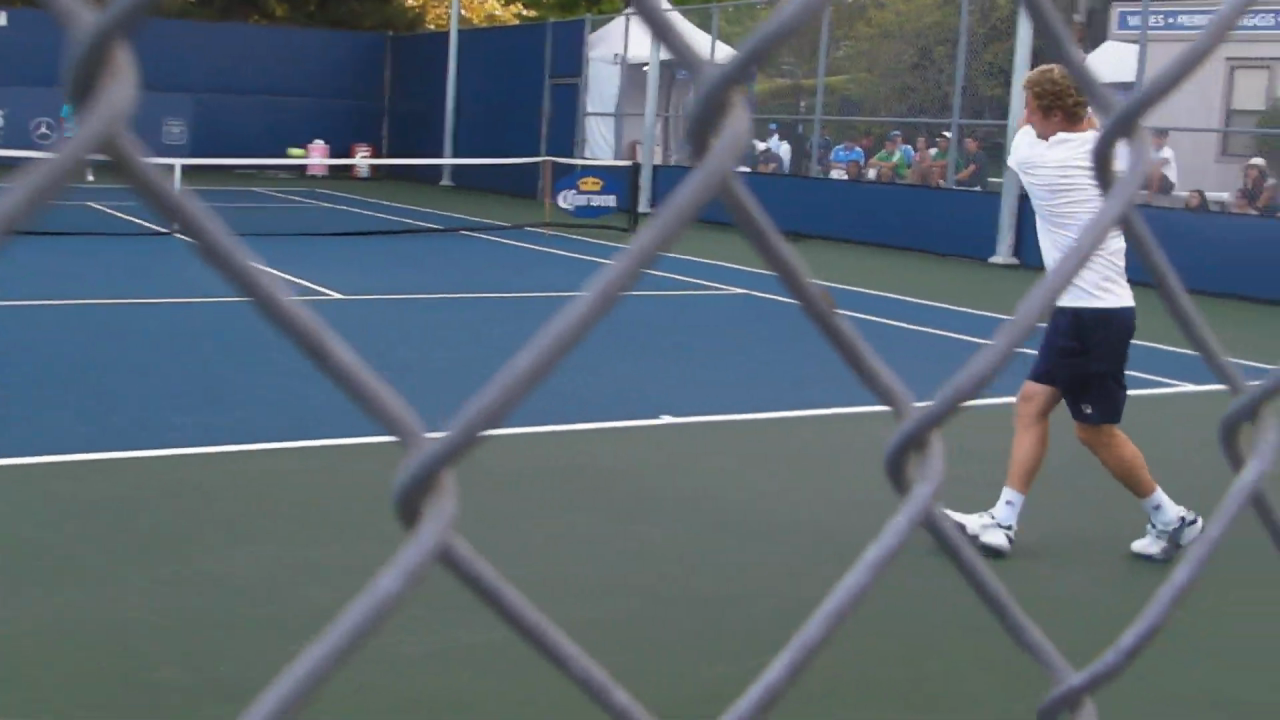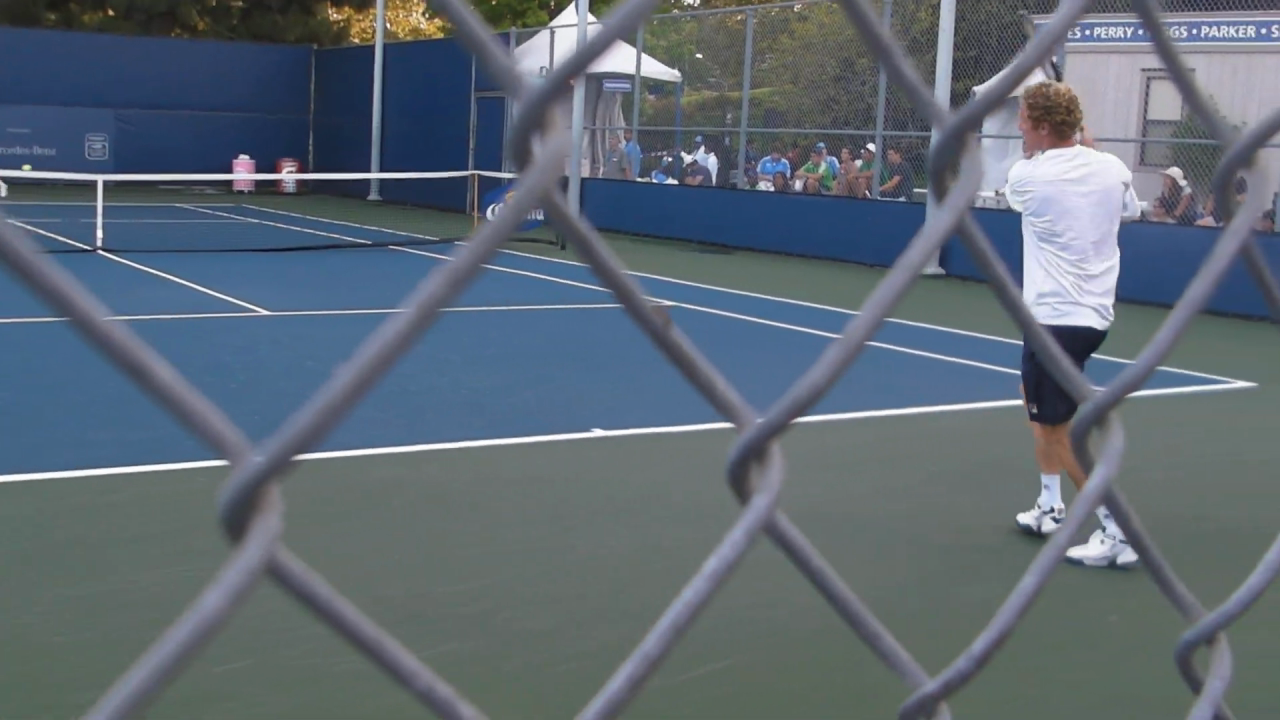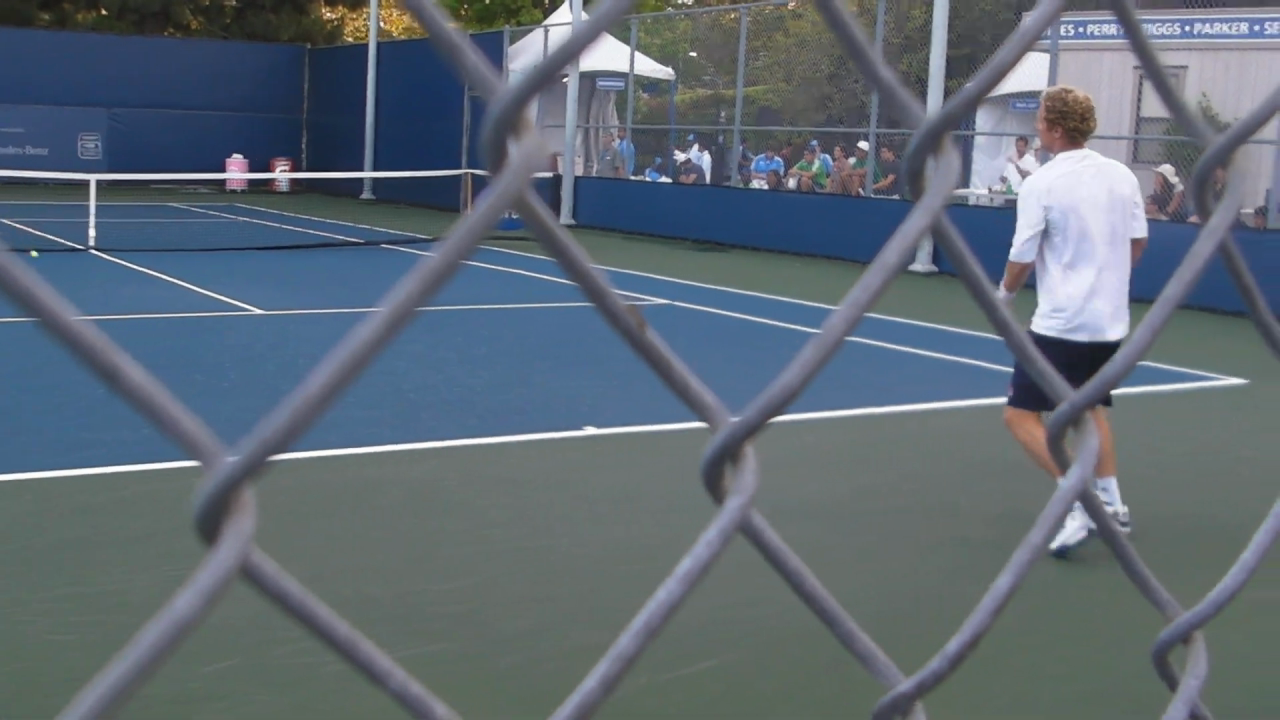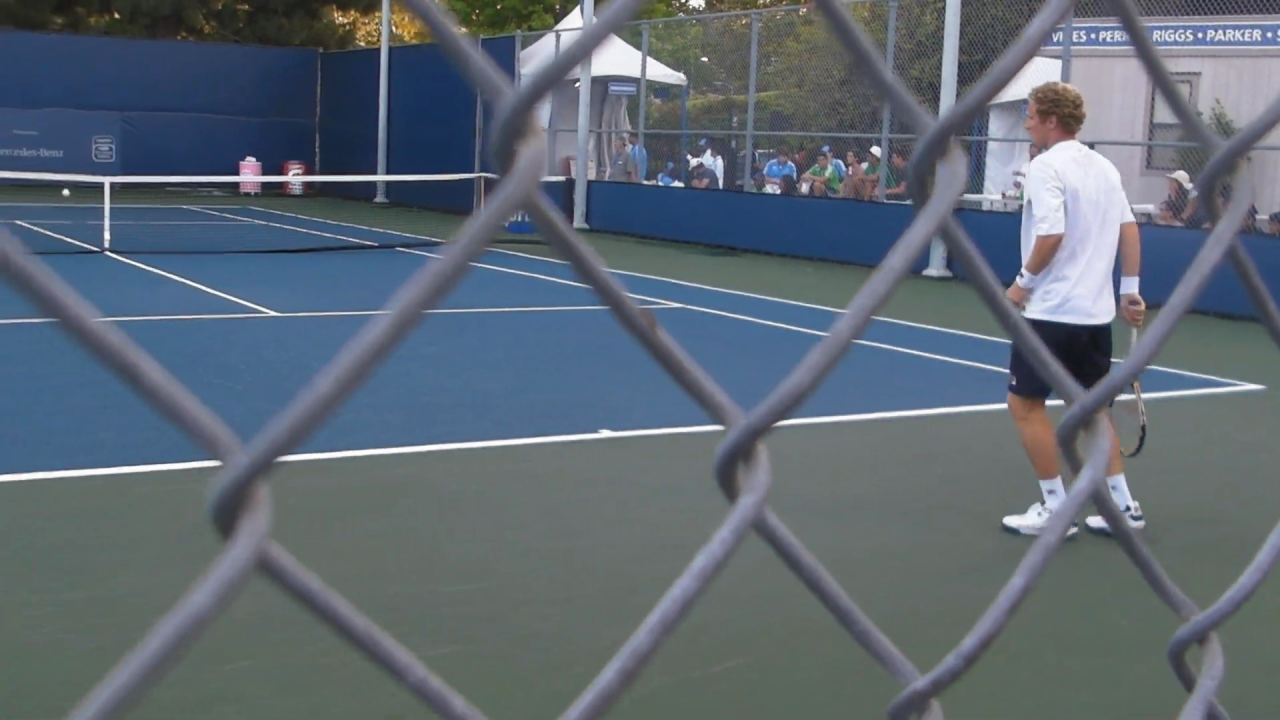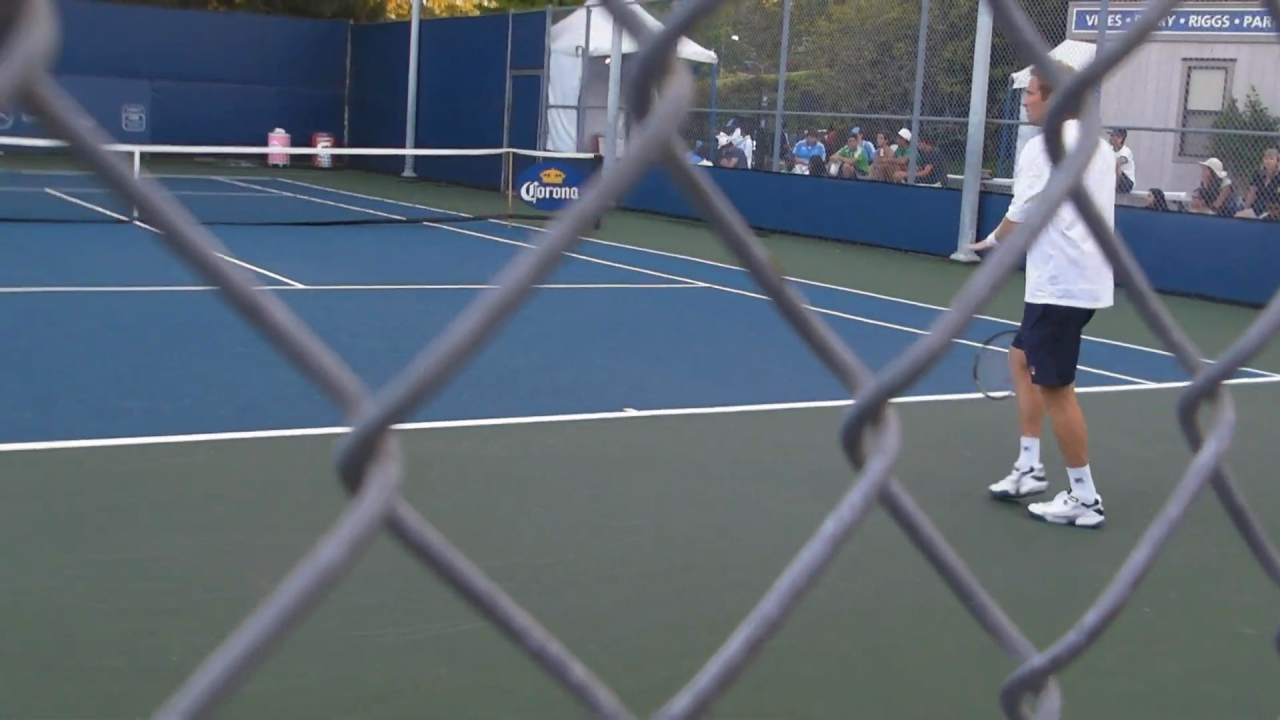
dt=0.3s
person 1, frame 1
left shoulder: (1034, 157)
right wrist: (1078, 98)
left hip: (1090, 312)
right hip: (1096, 306)
left knee: (1097, 431)
right knee: (1032, 403)
left ankle: (1172, 518)
right ankle: (1001, 521)
person 1, frame 2
left shoulder: (1025, 176)
right shoulder: (1114, 169)
right elbow: (1129, 212)
left hip: (1055, 317)
right hip: (1096, 313)
left knee: (1058, 428)
right knee: (1043, 408)
left ankle: (1117, 532)
right ankle: (1051, 507)
person 1, frame 3
left shoulder: (1041, 185)
right shoulder: (1122, 175)
left elbow: (1022, 259)
right elbow: (1138, 242)
left wrist: (1004, 294)
left hip: (1061, 325)
right hip: (1111, 321)
left knee: (1021, 416)
right knee: (1091, 408)
left ankle: (1081, 506)
right ankle: (1111, 507)
person 1, frame 4
left shoulder: (1046, 166)
right shoulder: (1103, 167)
left elbow: (1050, 236)
right elbow: (1128, 229)
left wrist: (1023, 282)
right wrist: (1130, 288)
left hip: (1053, 309)
right hip: (1097, 309)
left knee: (1025, 405)
left ankle: (1054, 508)
right ankle: (1123, 504)
person 1, frame 5
left shoulder: (1042, 146)
right shoulder: (1099, 147)
left elbow: (1019, 218)
left wrist: (990, 241)
left hip: (1058, 287)
right hip: (1085, 282)
left knee: (1055, 390)
right knee: (1021, 361)
left ankle: (1085, 499)
right ankle: (1032, 467)
